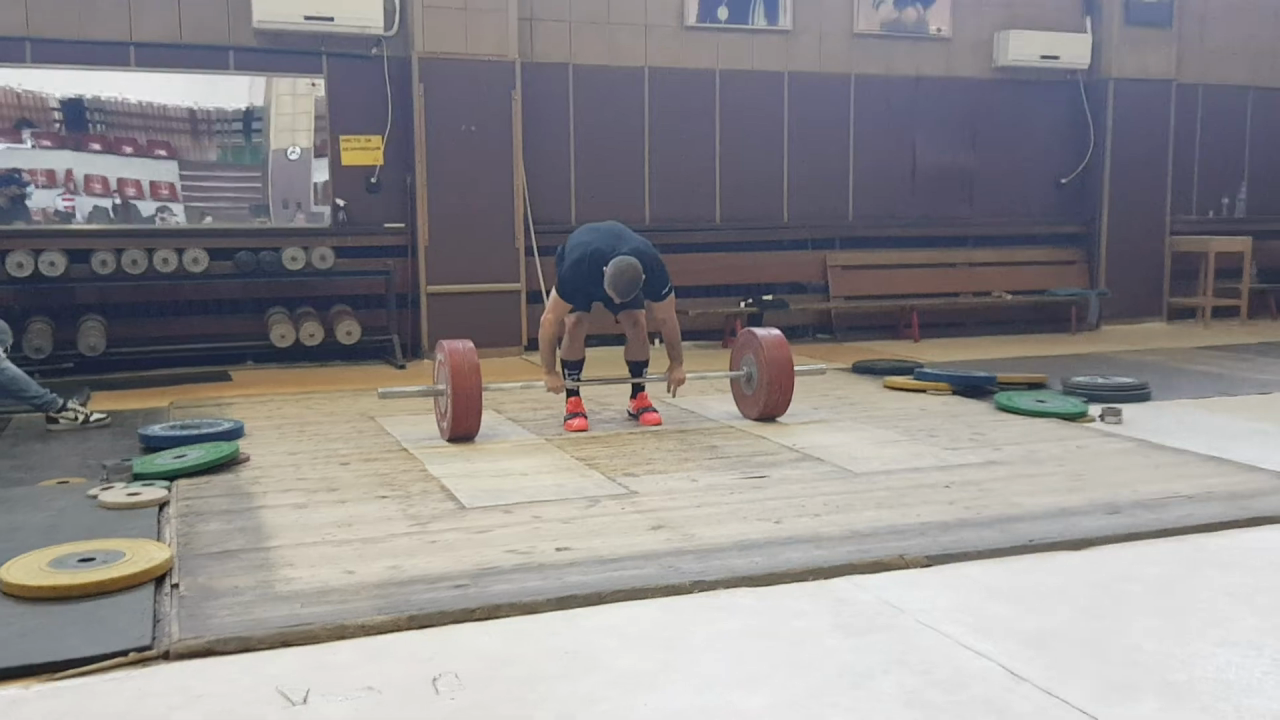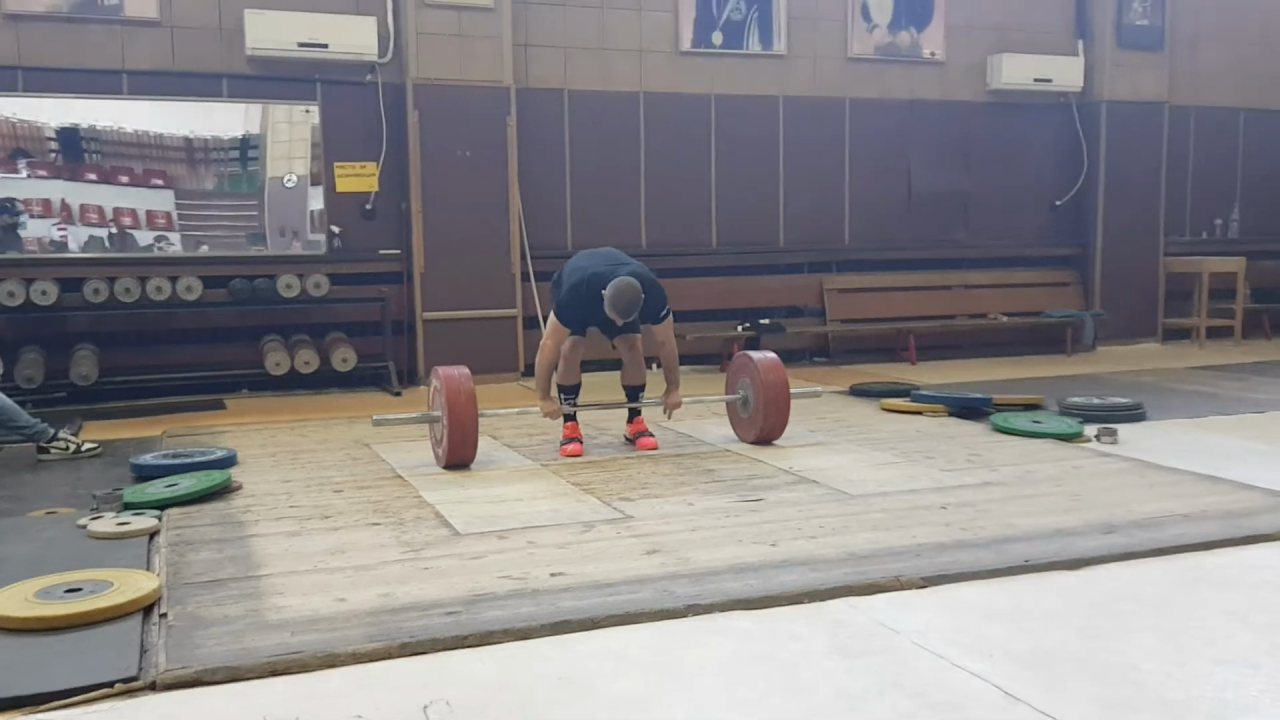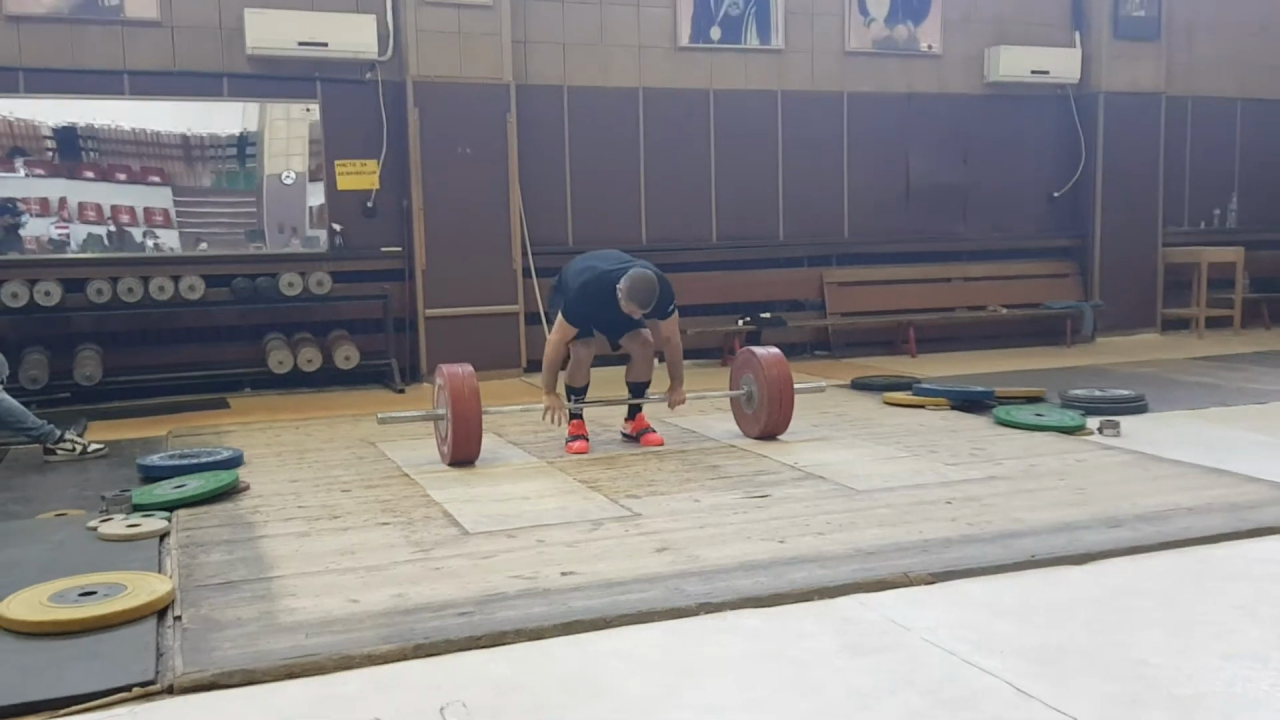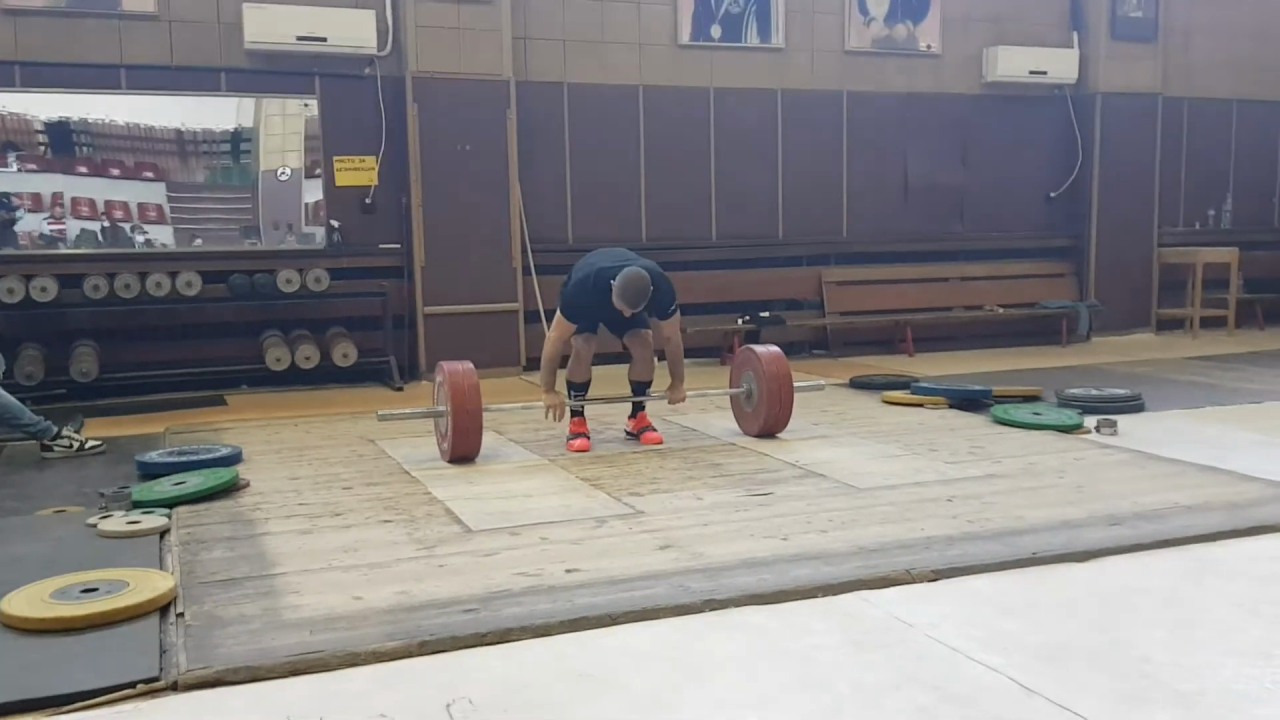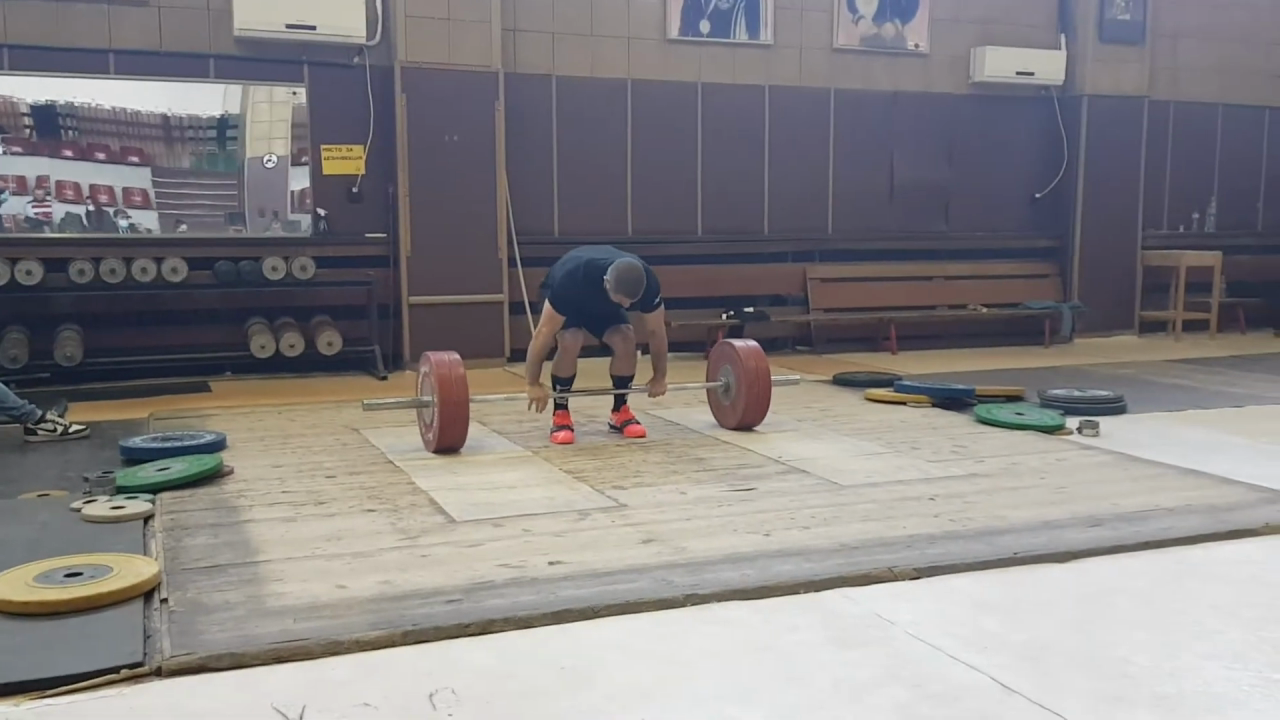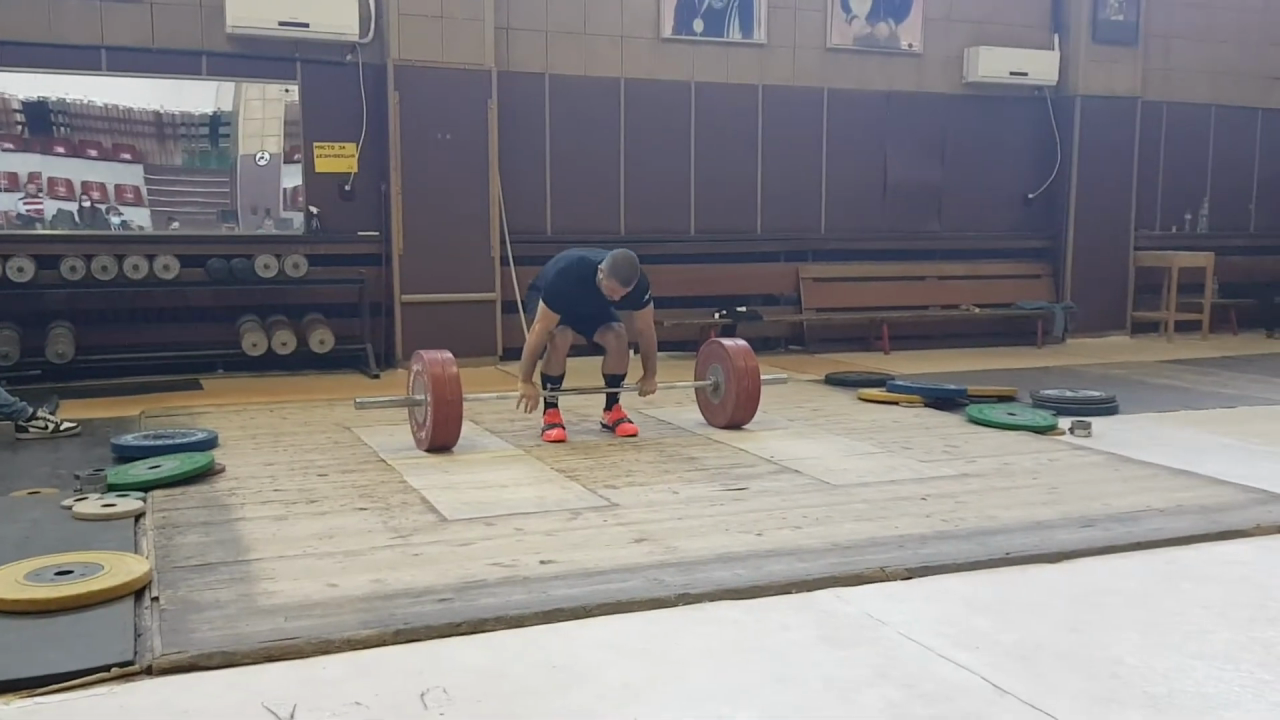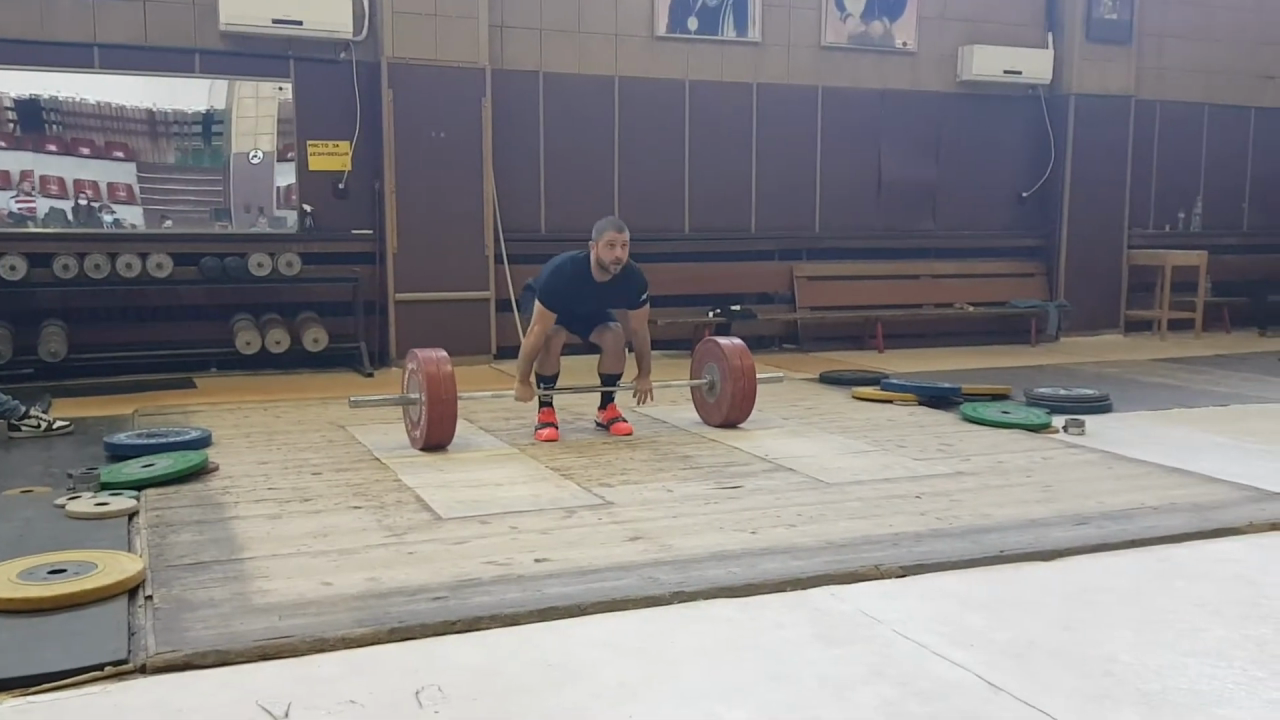
dt=0.5s
person 1, frame 1
left shoulder: (653, 270)
right shoulder: (576, 270)
left elbow: (666, 319)
right elbow: (550, 319)
left wrist: (676, 365)
right wrist: (549, 371)
right hip: (578, 263)
left knee: (638, 325)
right knee: (575, 325)
left ankle: (638, 399)
right ankle: (573, 402)
person 1, frame 2
left shoulder: (652, 293)
right shoulder: (575, 293)
left elbow: (665, 341)
right elbow: (549, 344)
left wrist: (673, 389)
right wrist: (544, 397)
right hip: (570, 286)
left knee: (633, 349)
right knee: (570, 350)
left ankle: (635, 423)
right ankle: (570, 427)
person 1, frame 3
left shoulder: (660, 289)
right shoulder: (584, 292)
left elbow: (670, 338)
right elbow: (556, 341)
left wrist: (677, 385)
right wrist: (549, 393)
left hip: (612, 304)
right hip: (569, 293)
left knee: (644, 345)
right knee: (583, 352)
left ankle: (634, 421)
right ankle: (576, 425)
person 1, frame 4
left shoulder: (661, 287)
right shoulder: (583, 287)
left elbow: (671, 337)
right elbow: (555, 338)
left wrist: (677, 384)
right wrist: (548, 390)
left hip: (623, 297)
right hip: (585, 299)
left knee: (644, 346)
right knee: (582, 348)
left ankle: (638, 418)
right ankle: (577, 422)
person 1, frame 5
left shoulder: (647, 283)
right shoulder: (572, 279)
left elbow: (656, 331)
right elbow: (544, 331)
left wrist: (659, 377)
right wrist: (533, 383)
left hip: (603, 305)
right hip: (565, 299)
left knee: (626, 340)
right knee: (571, 341)
left ankle: (620, 412)
right ankle: (560, 416)
person 1, frame 6
left shoulder: (638, 283)
right shoulder: (566, 276)
left elbow: (645, 330)
right elbow: (539, 330)
left wrist: (649, 376)
right wrist: (525, 381)
left hip: (592, 306)
right hip: (544, 298)
left knee: (618, 337)
right knee: (560, 338)
left ankle: (613, 411)
right ankle: (551, 414)
person 1, frame 7
left shoulder: (634, 278)
right shoulder: (563, 273)
left elbow: (639, 330)
right elbow: (537, 331)
left wrist: (644, 375)
right wrist: (522, 381)
left hip: (590, 307)
right hip: (540, 301)
left knee: (615, 337)
right knee: (553, 337)
left ankle: (607, 410)
right ankle: (545, 413)
